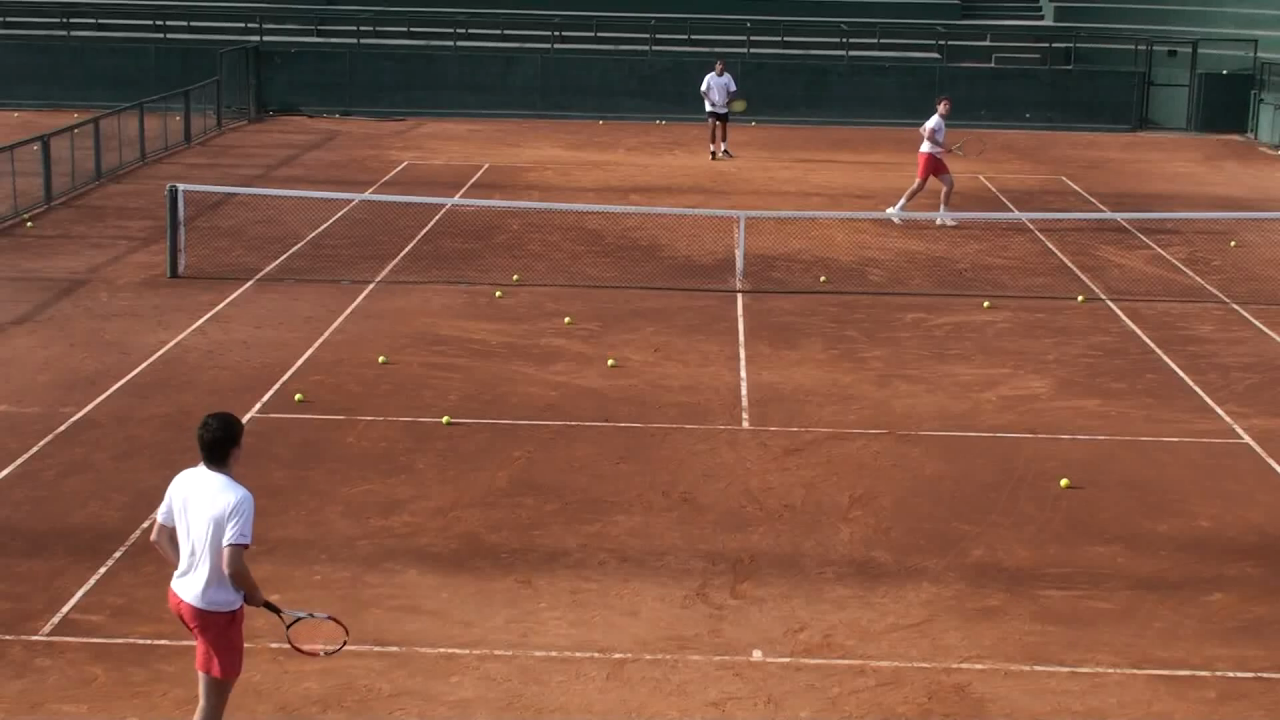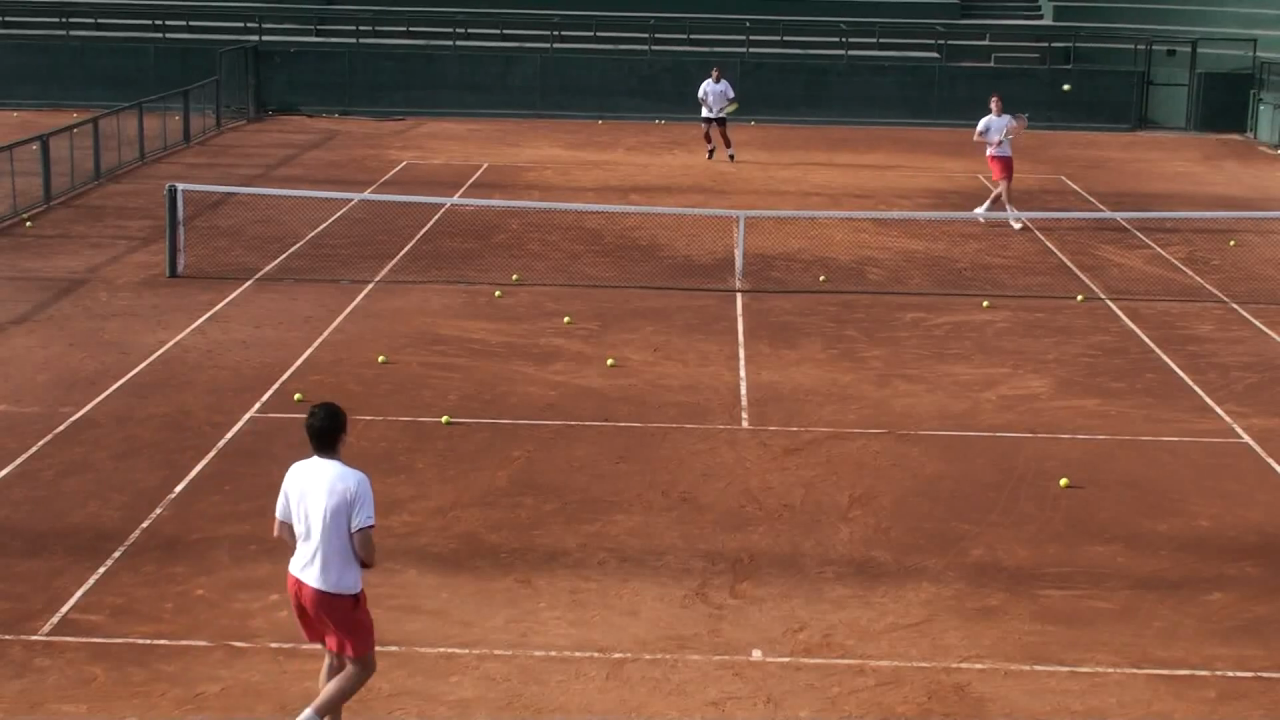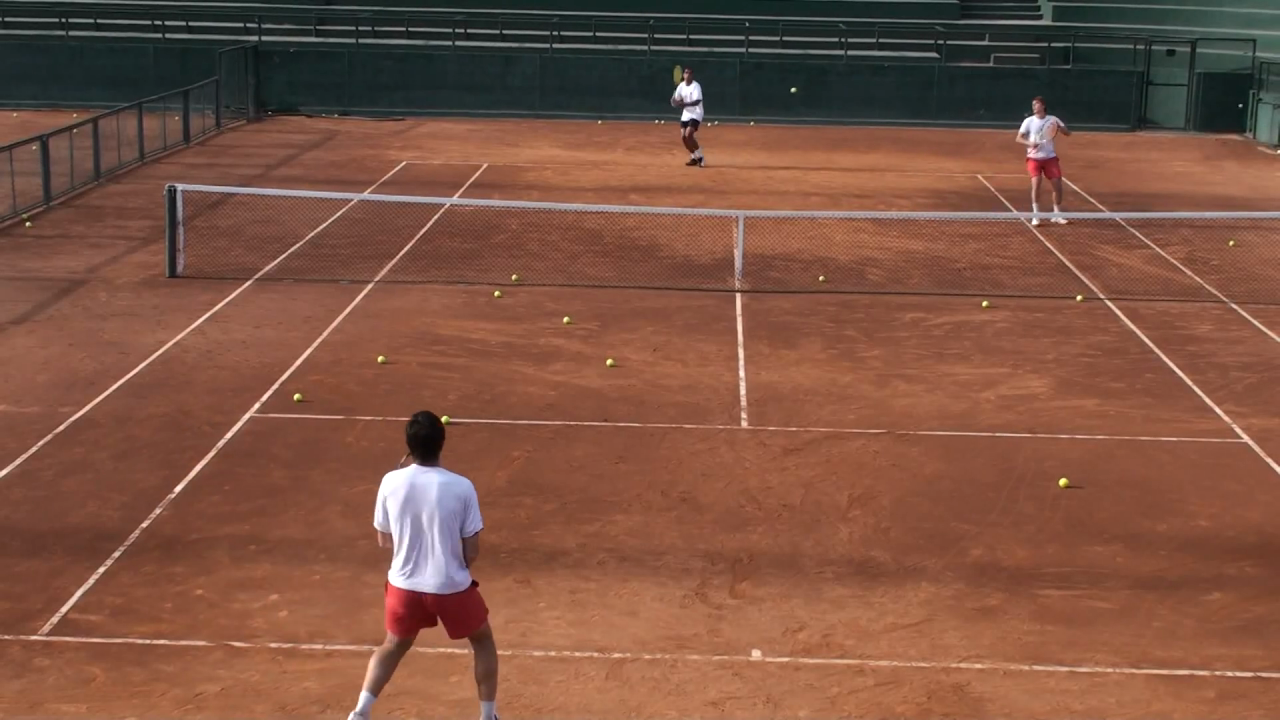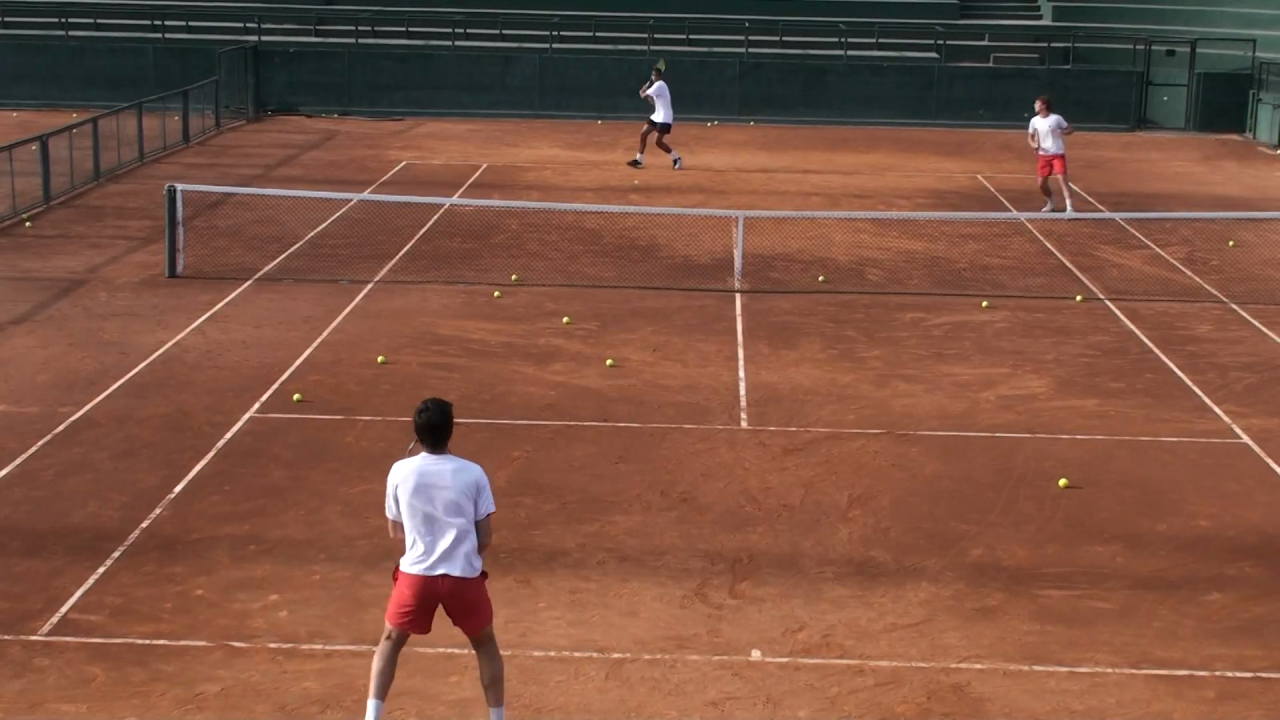
dt=0.4s
person 1, frame 1
left shoulder: (182, 481)
right shoulder: (238, 498)
left elbow: (158, 536)
right elbow: (232, 566)
right wrist: (254, 593)
left hip: (182, 595)
right hip: (216, 607)
person 1, frame 2
left shoulder: (295, 472)
right shoulder: (354, 481)
left elbow: (281, 532)
right elbow: (364, 550)
right wrist: (368, 560)
left hip: (299, 580)
right hip: (336, 590)
left knee: (336, 658)
right knee: (361, 667)
person 1, frame 3
left shoulder: (390, 483)
right shoulder: (462, 488)
left elbow: (384, 541)
right elbow: (471, 551)
left hip: (403, 586)
right hip: (450, 588)
left knee: (393, 647)
right knee: (483, 641)
person 1, frame 4
left shoulder: (400, 471)
right shoulder: (473, 474)
left elbow: (395, 530)
right elbow: (485, 538)
left hip: (415, 575)
right hip: (464, 576)
left knee: (389, 643)
right knee: (485, 644)
